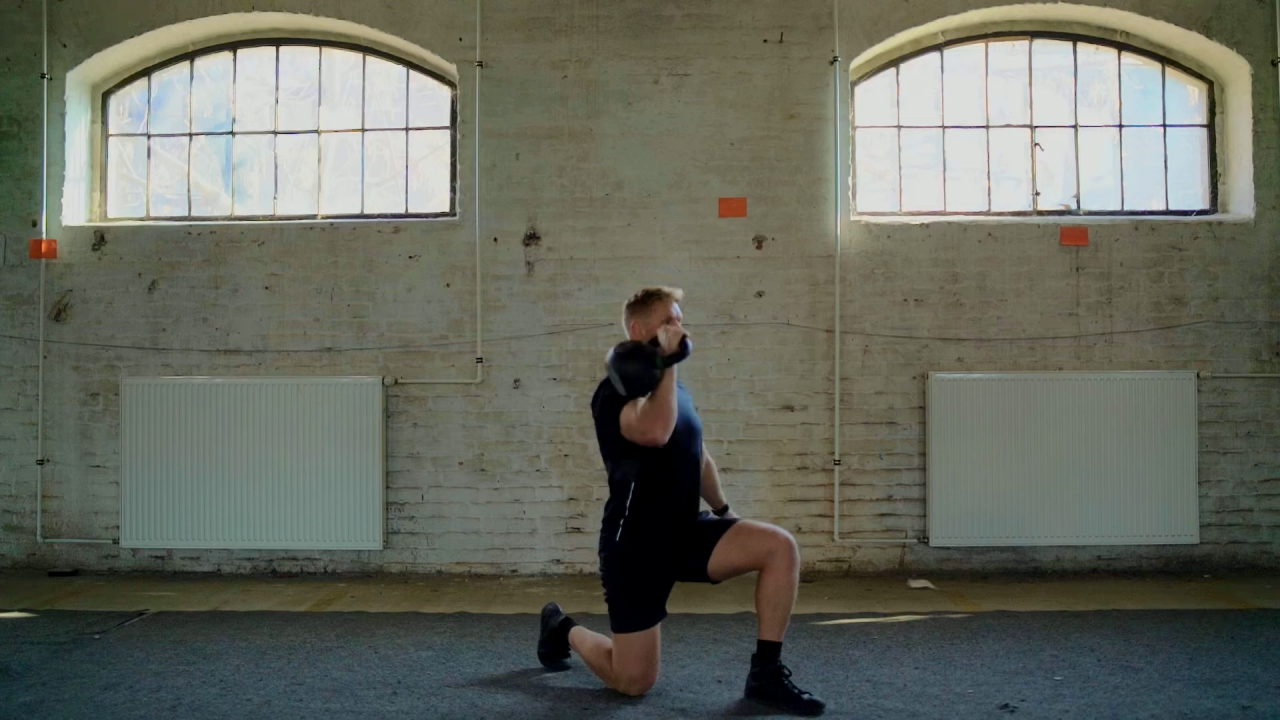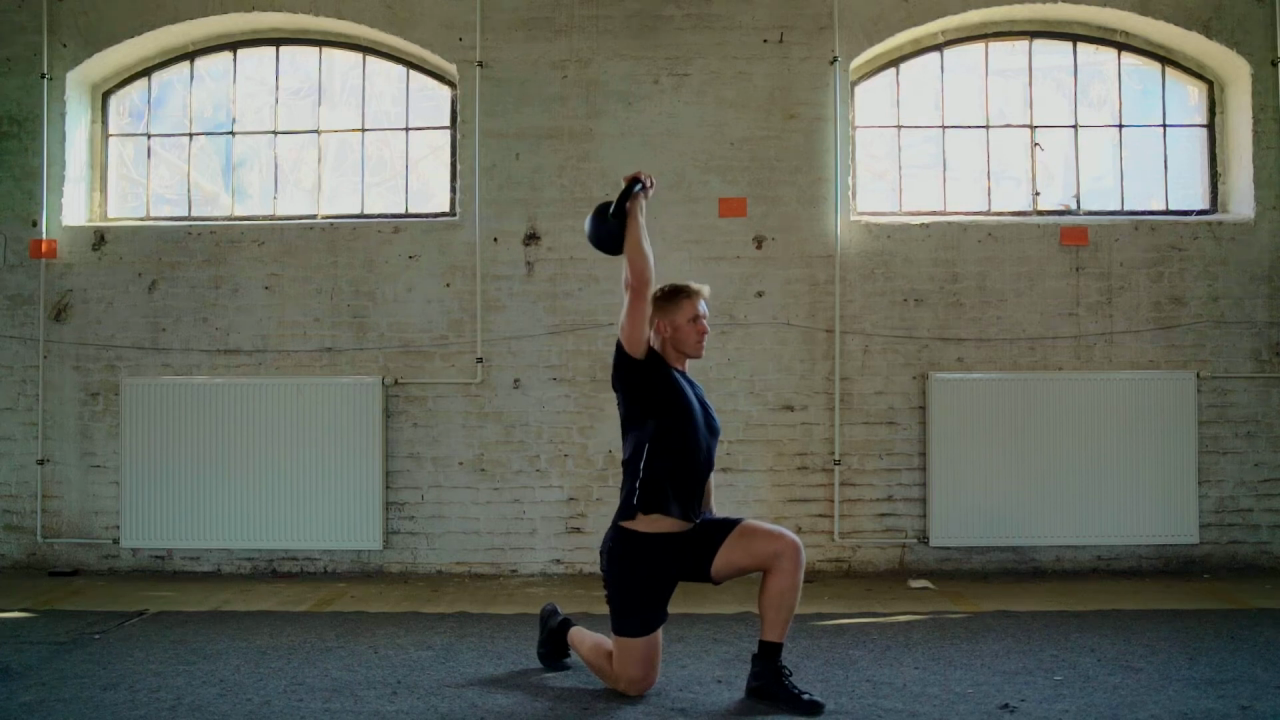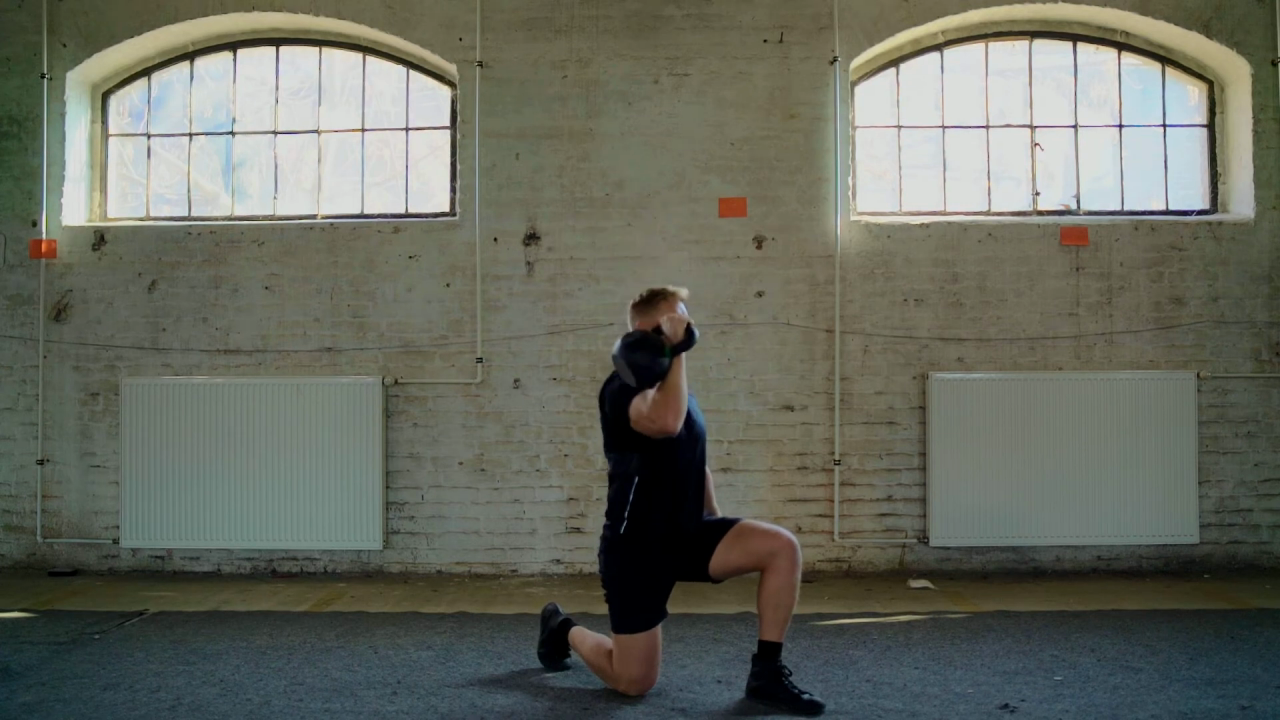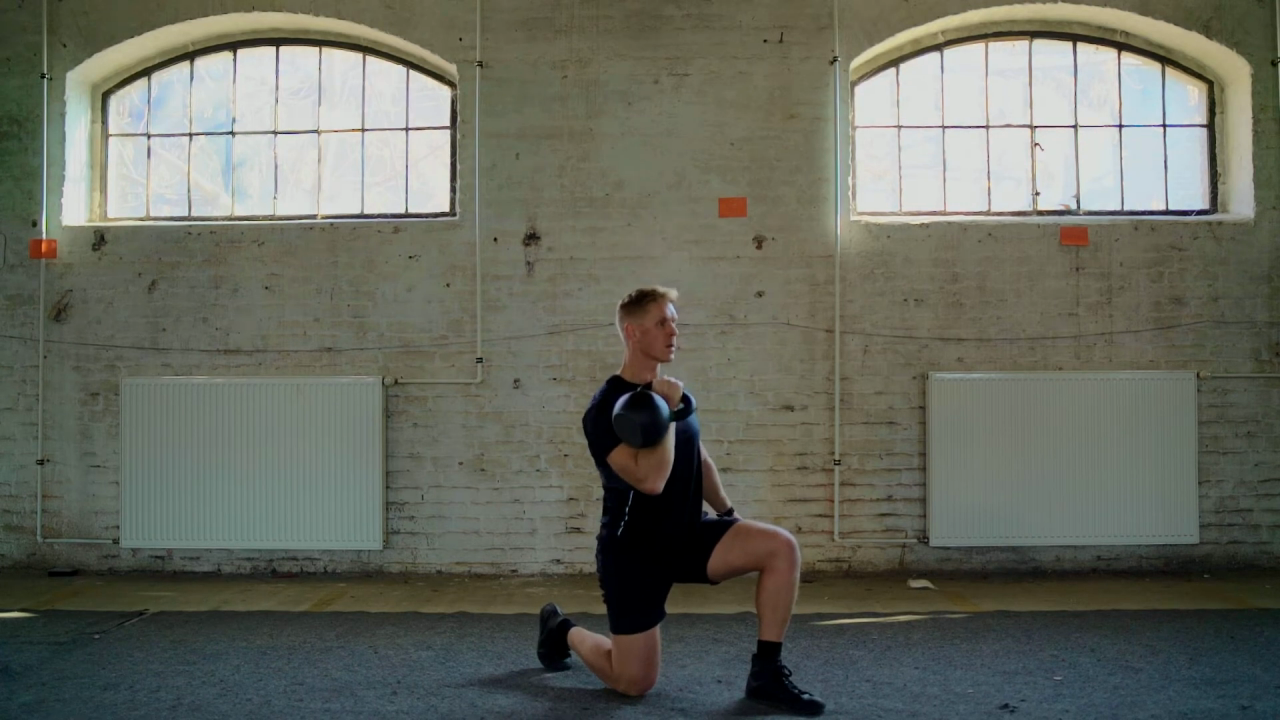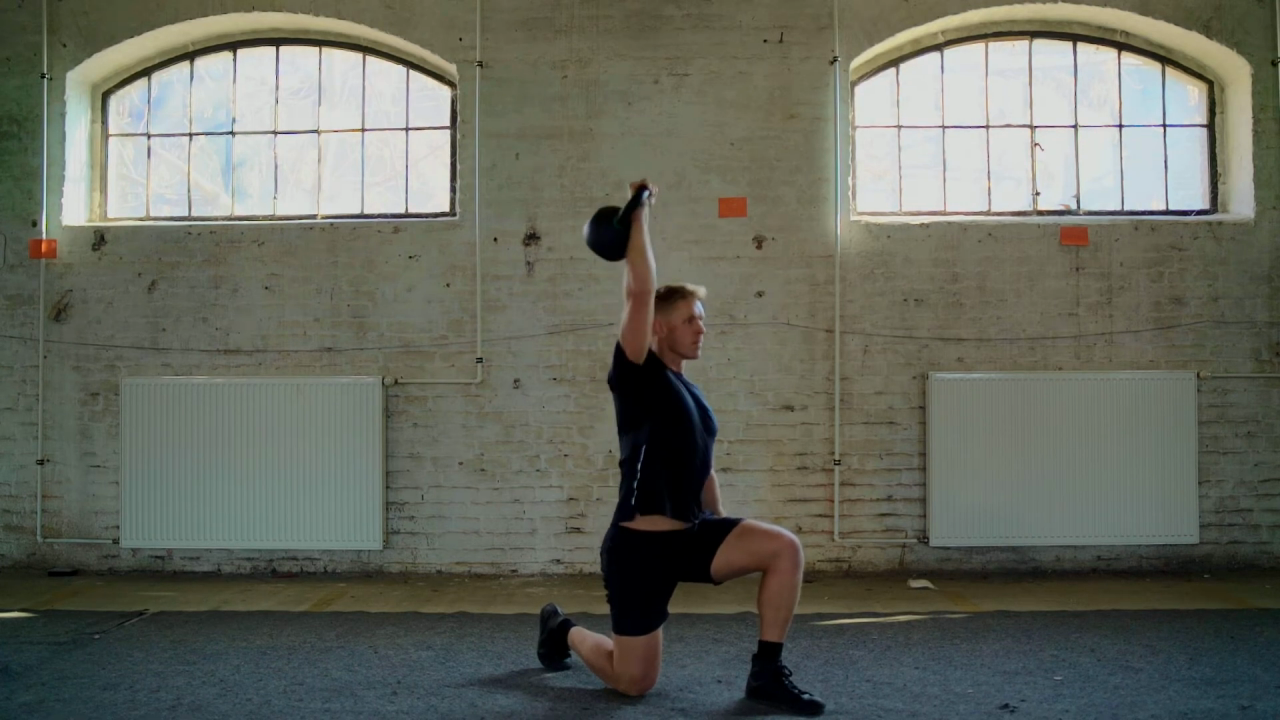
dt=1s
person 1, frame 1
left shoulder: (675, 390)
right shoulder: (613, 394)
right elbow: (657, 434)
left wrist: (724, 512)
right wrist: (667, 356)
left hip: (685, 532)
right hip: (635, 547)
left knee: (780, 546)
right knee: (634, 682)
left ankle: (766, 673)
right ankle: (564, 630)
person 1, frame 2
left shoulder: (690, 391)
right shoulder: (640, 373)
right elbow: (638, 287)
left wrist: (711, 529)
right wrist: (635, 207)
left hip: (687, 537)
right hip: (639, 548)
left knee: (785, 549)
left ankle: (767, 673)
right ankle: (562, 629)
person 1, frame 3
left shoulder: (676, 386)
right shoulder: (623, 387)
right elbow: (668, 423)
left wrist: (717, 525)
right wrist: (672, 351)
left hip: (685, 534)
right hip: (636, 547)
left knee: (782, 547)
right knee: (634, 682)
left ankle: (766, 673)
right ankle: (564, 630)
person 1, frame 4
left shoulder: (672, 392)
right shoulder: (607, 409)
right elbow: (651, 481)
left wrist: (728, 514)
right wrist: (666, 411)
left hip: (685, 534)
right hip: (633, 550)
left knee: (780, 547)
right knee: (635, 683)
left ankle: (766, 673)
right ankle: (563, 631)
person 1, frame 5
left shoulder: (689, 393)
right shoulder: (637, 377)
right elbow: (639, 295)
left wrist: (721, 540)
right wrist: (638, 216)
left hip: (688, 535)
right hip: (639, 547)
left knee: (784, 549)
left ankle: (767, 673)
right ankle: (562, 630)
